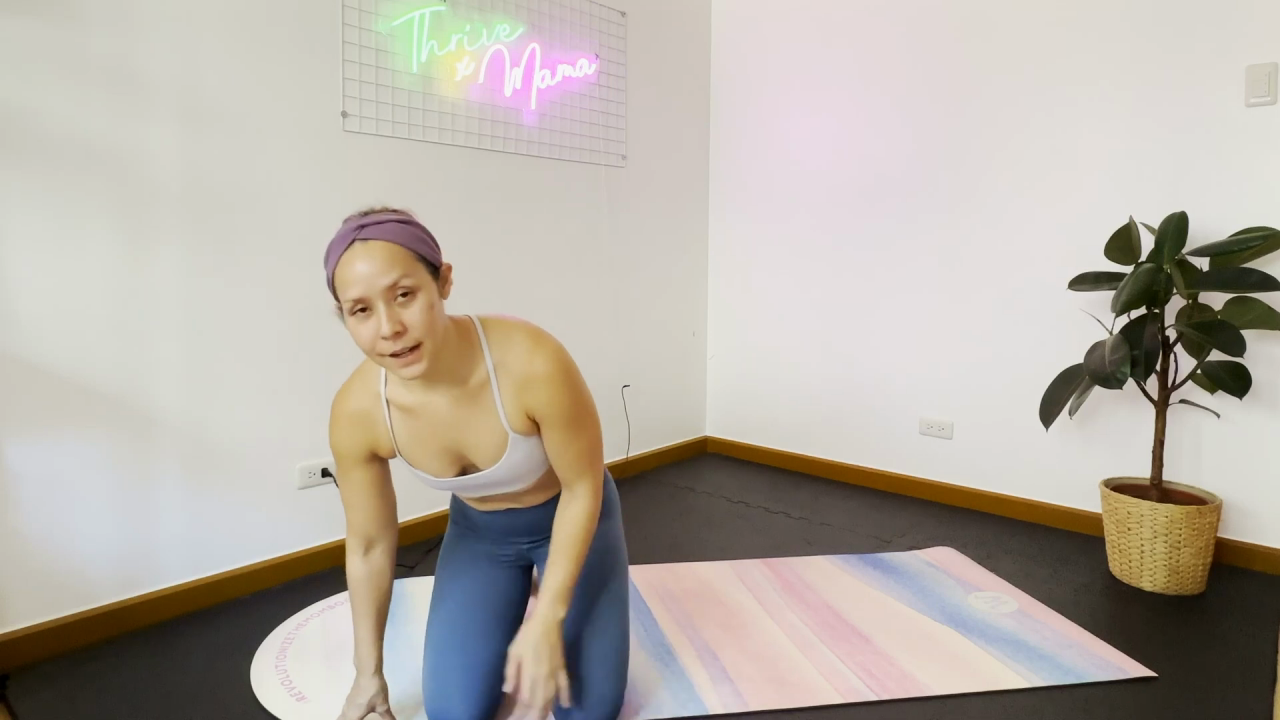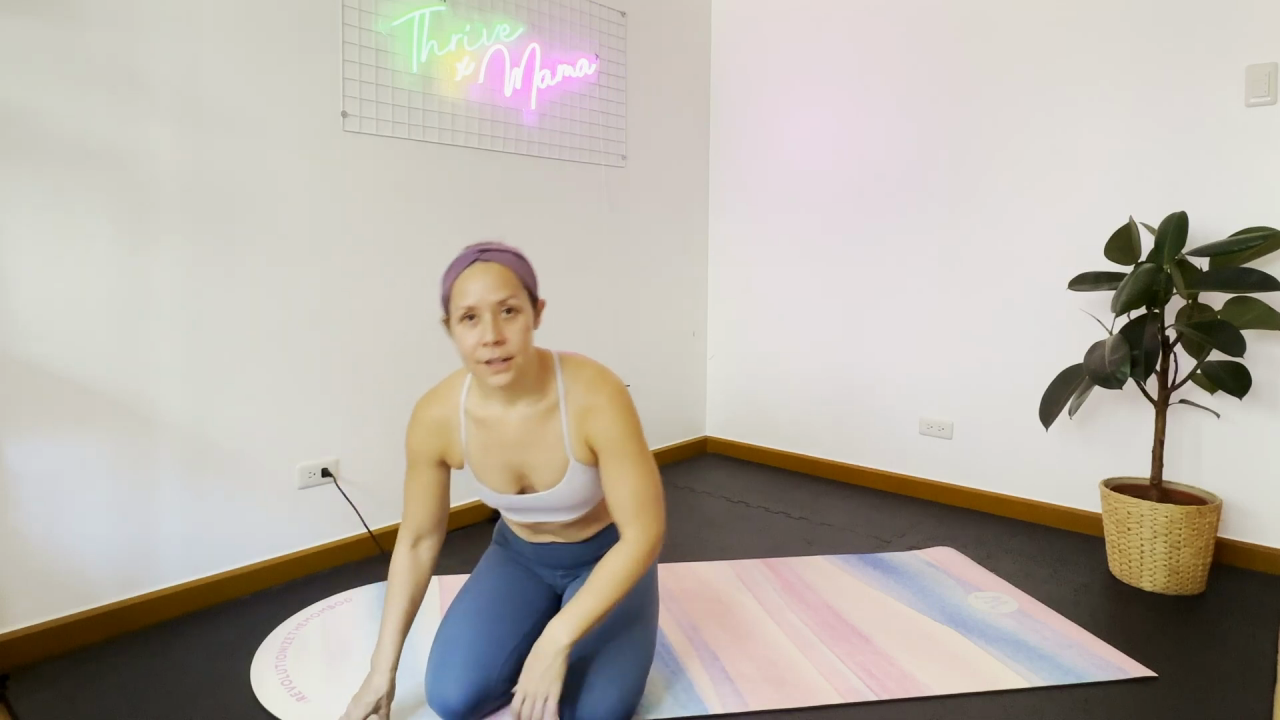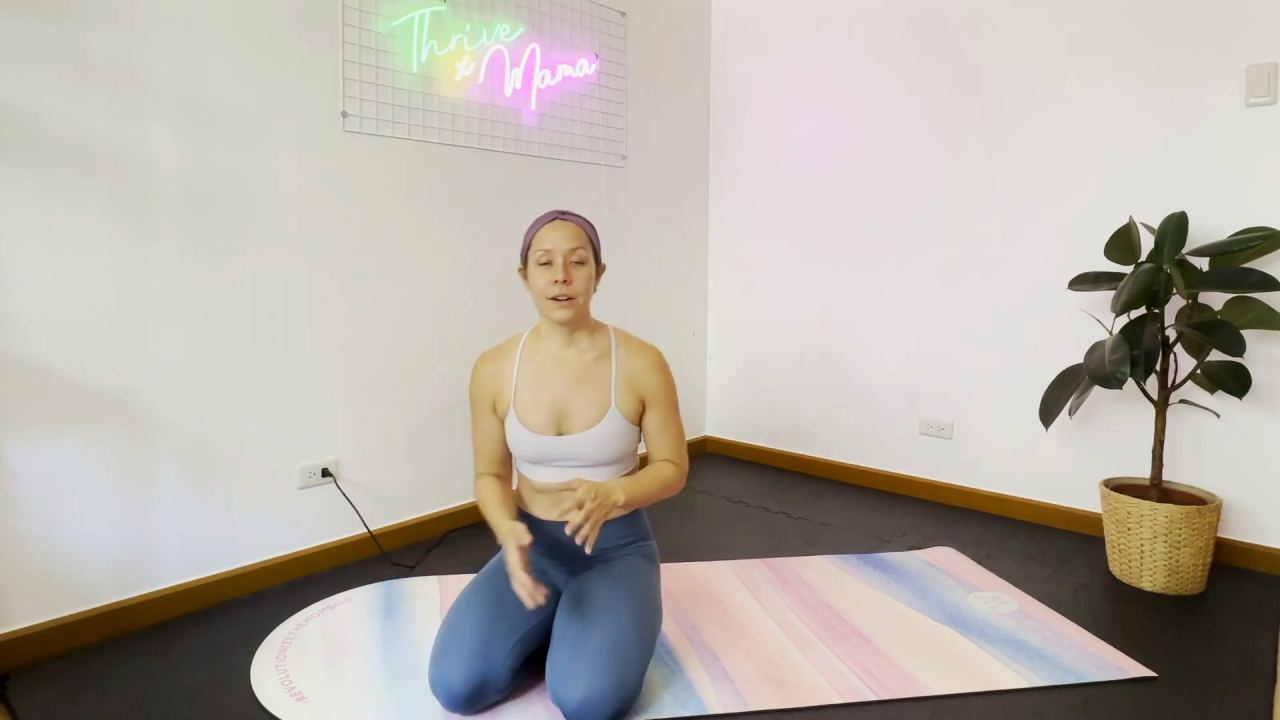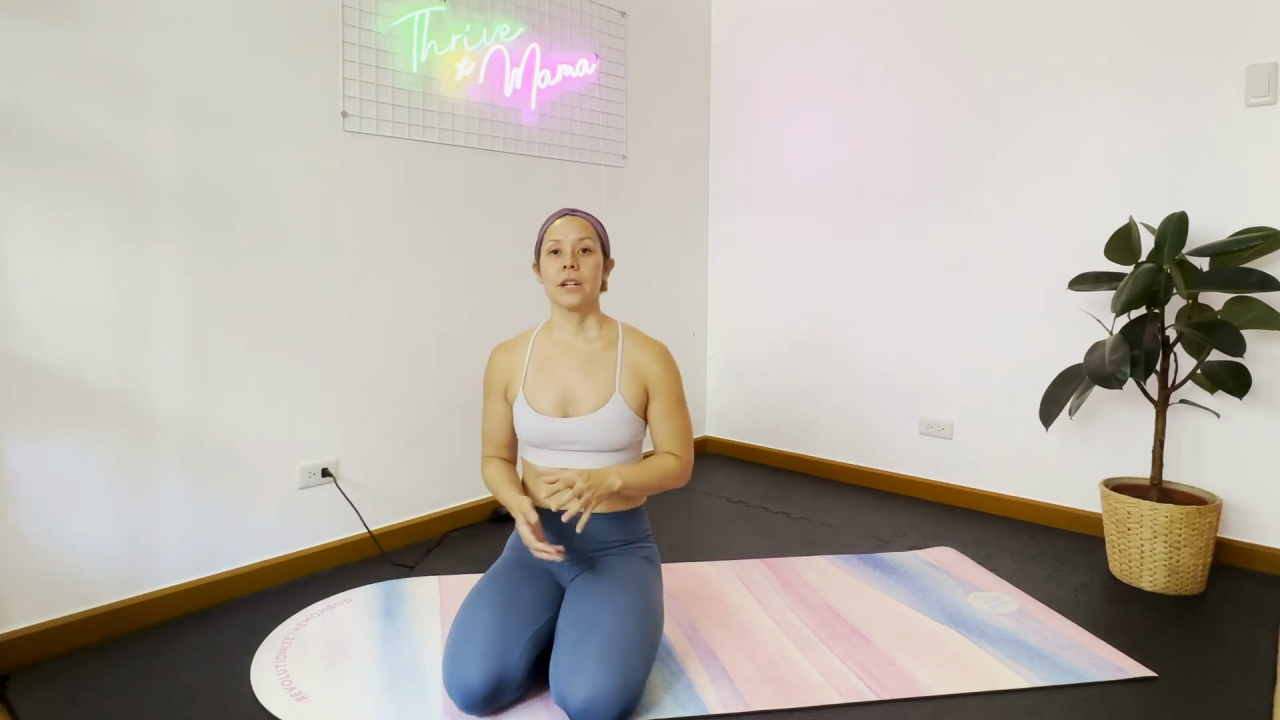
dt=0.4s
person 1, frame 1
left shoulder: (533, 361)
right shoulder: (356, 411)
left elbow: (584, 487)
right elbow: (369, 547)
left wrist: (546, 623)
right wrist: (368, 675)
left hip: (573, 513)
right hip: (477, 531)
left ankle: (543, 617)
right ankle: (505, 622)
person 1, frame 2
left shoulder: (596, 397)
right shoulder: (437, 415)
left elbow: (645, 534)
right elbow: (419, 538)
left wrist: (556, 644)
right wrist: (383, 668)
left hip: (607, 555)
right hip: (519, 555)
left ankle: (562, 640)
right ankle: (527, 640)
person 1, frame 3
left shoulder: (641, 363)
right shoulder: (494, 368)
left elbow: (673, 471)
right elbow: (489, 477)
left wrist: (611, 495)
right wrist: (510, 534)
left hip: (618, 549)
right hip: (534, 549)
left ankle: (595, 630)
right ankle: (553, 628)
person 1, frame 4
left shoulder: (648, 357)
right shoulder: (508, 359)
left elbow: (678, 464)
right elbow: (496, 458)
left wrist: (607, 480)
right wrist: (519, 506)
left hip: (618, 548)
right hip: (539, 543)
left ankle: (605, 629)
right ankle: (557, 631)
